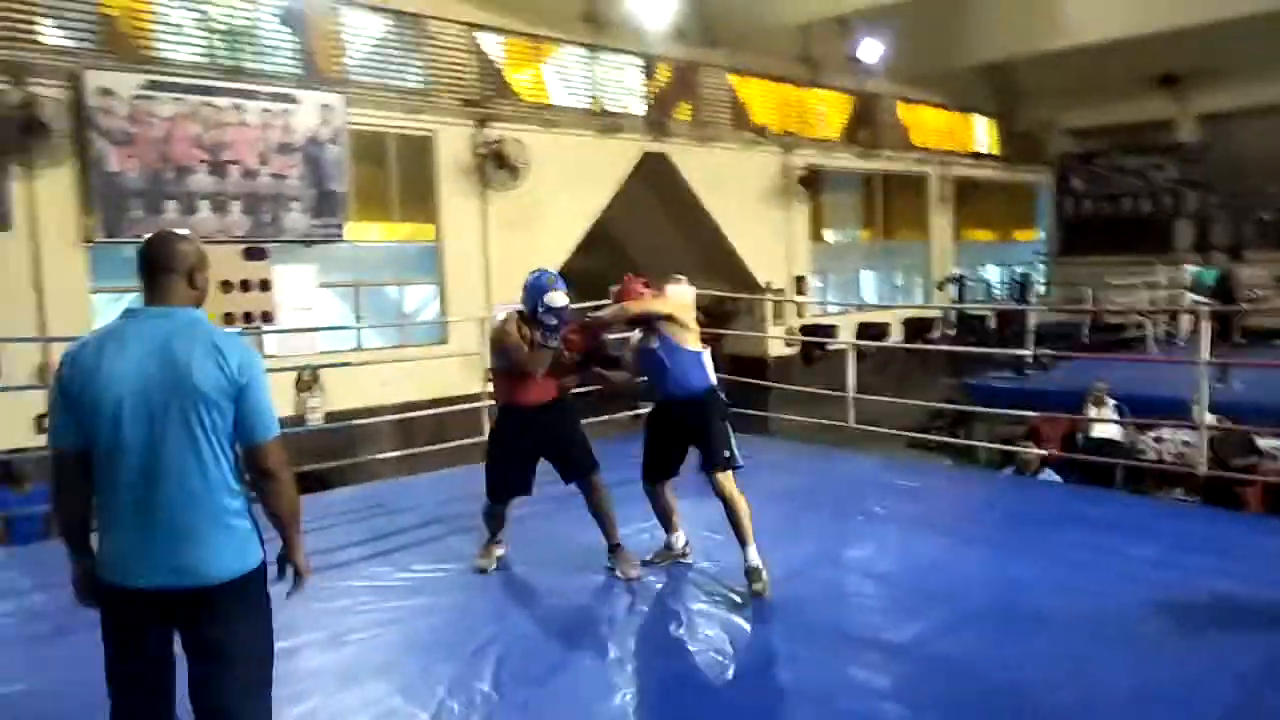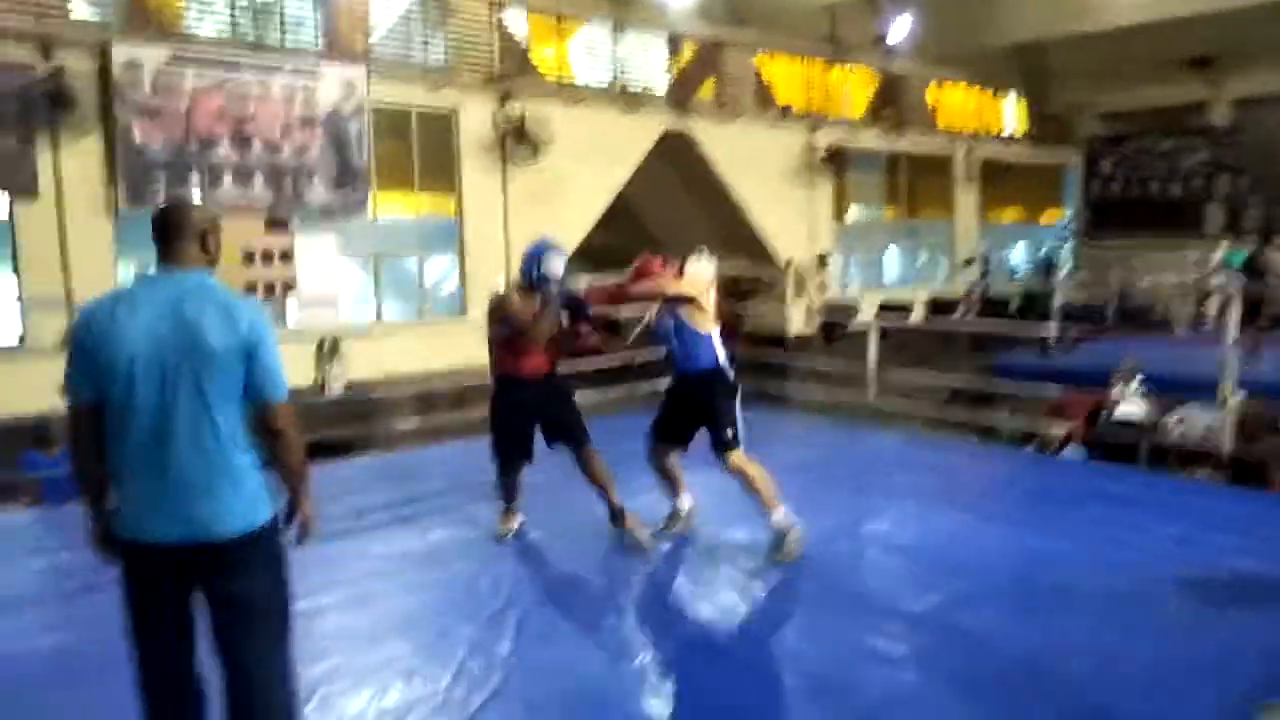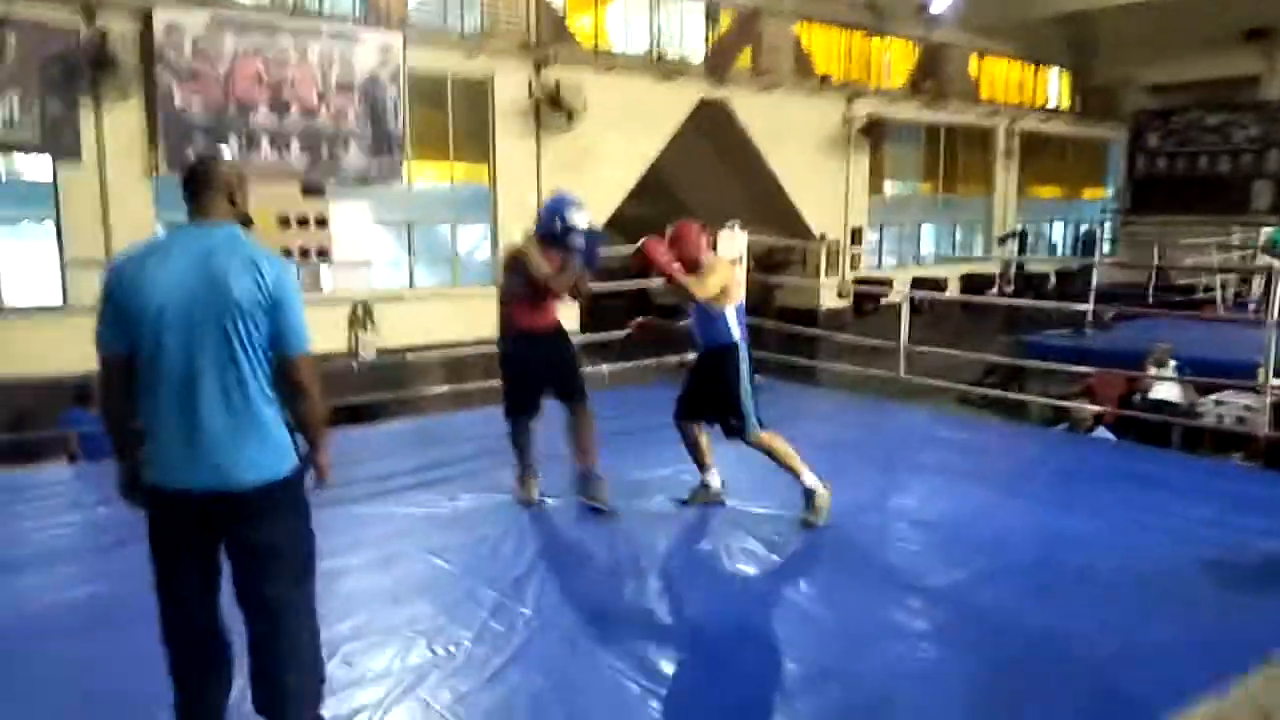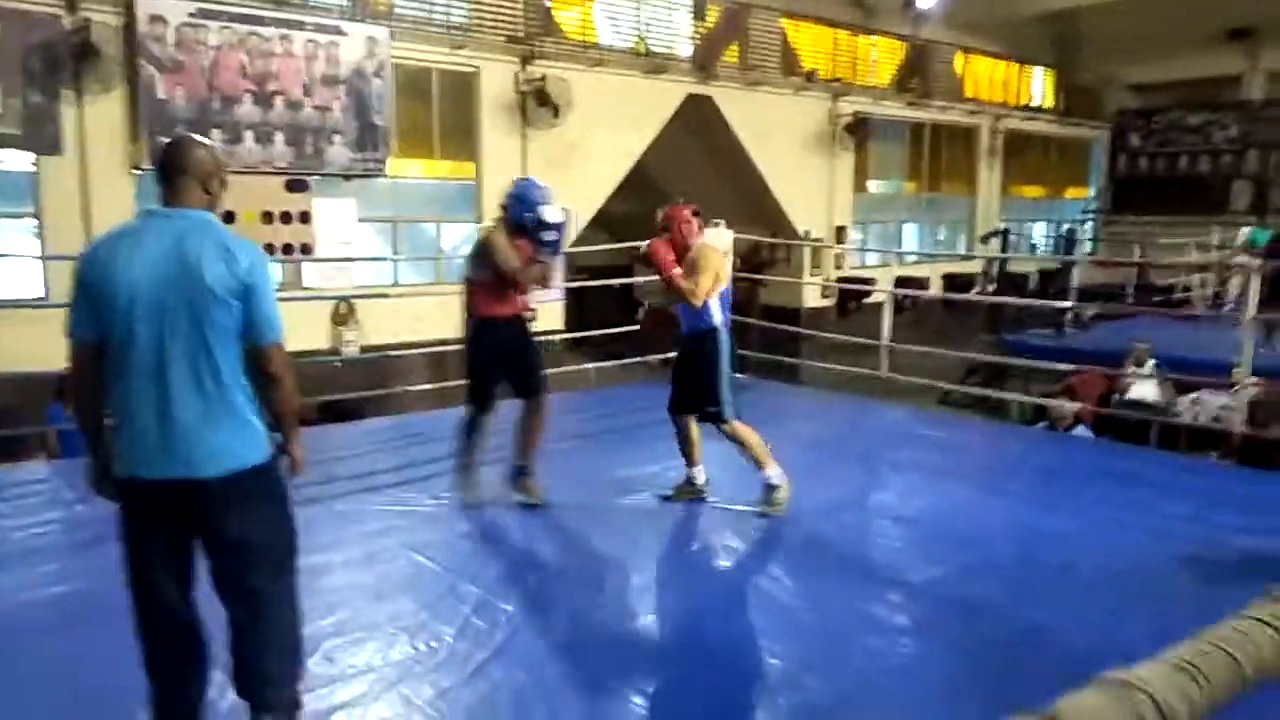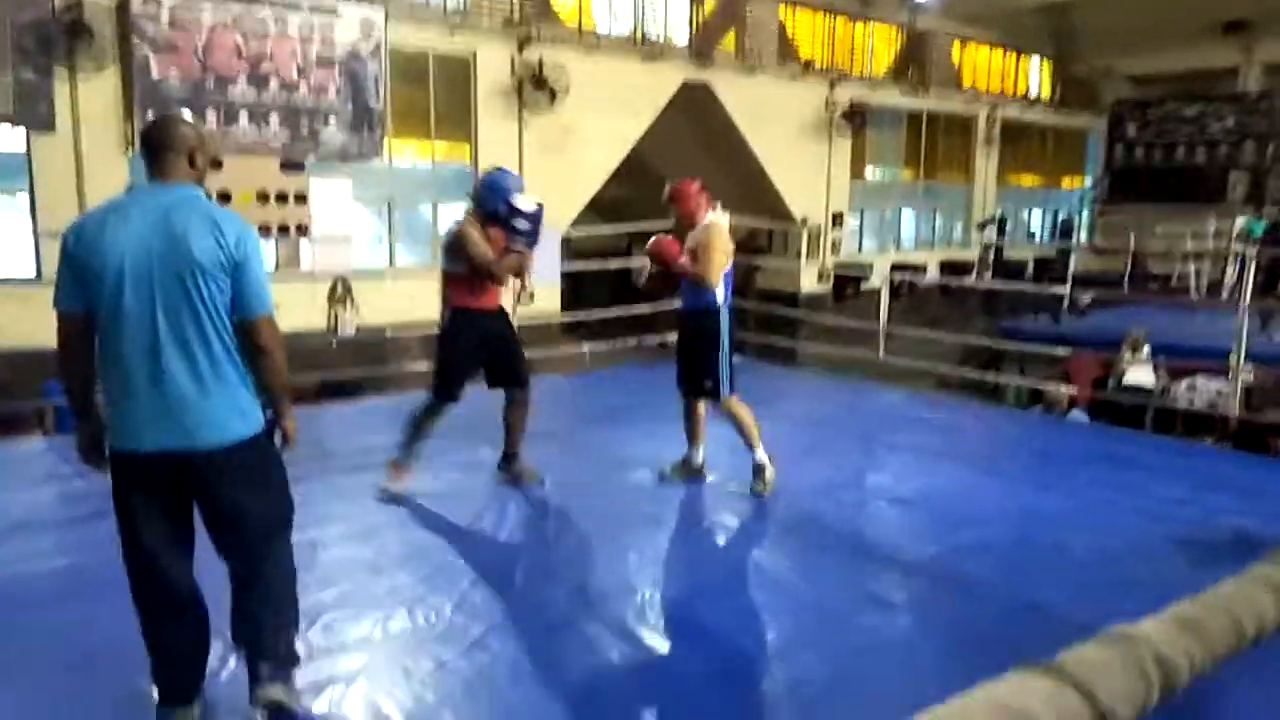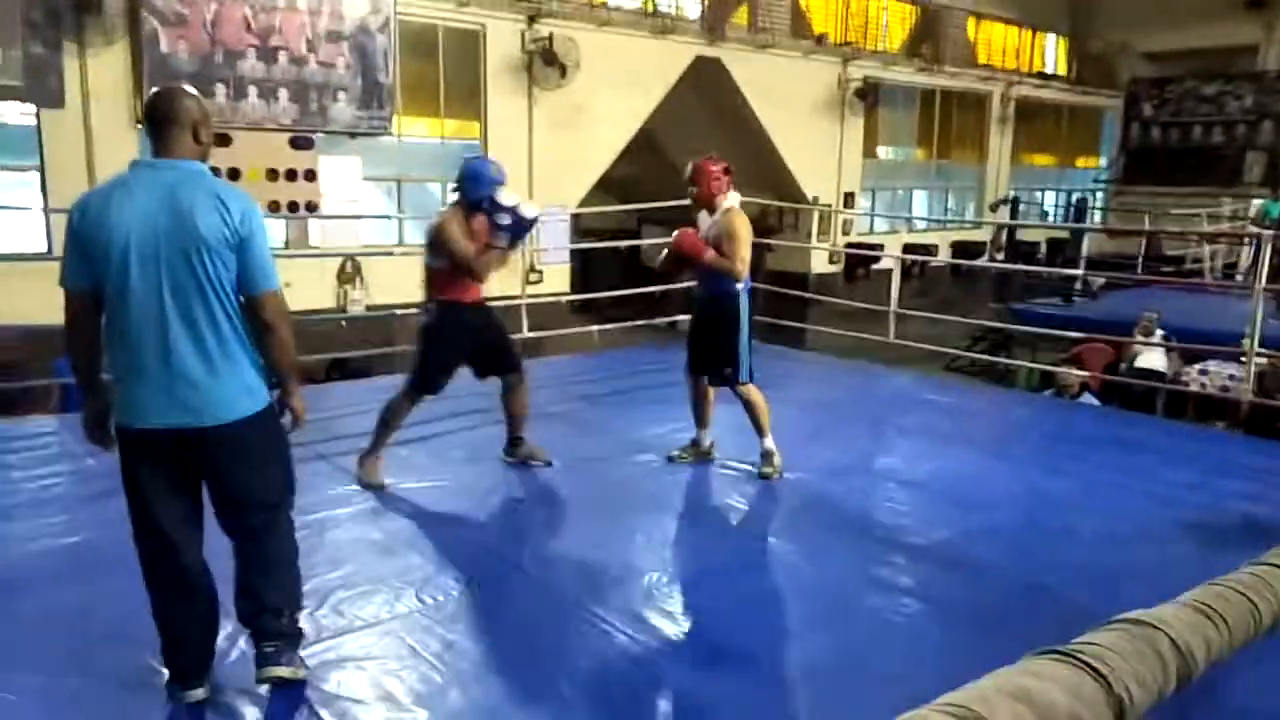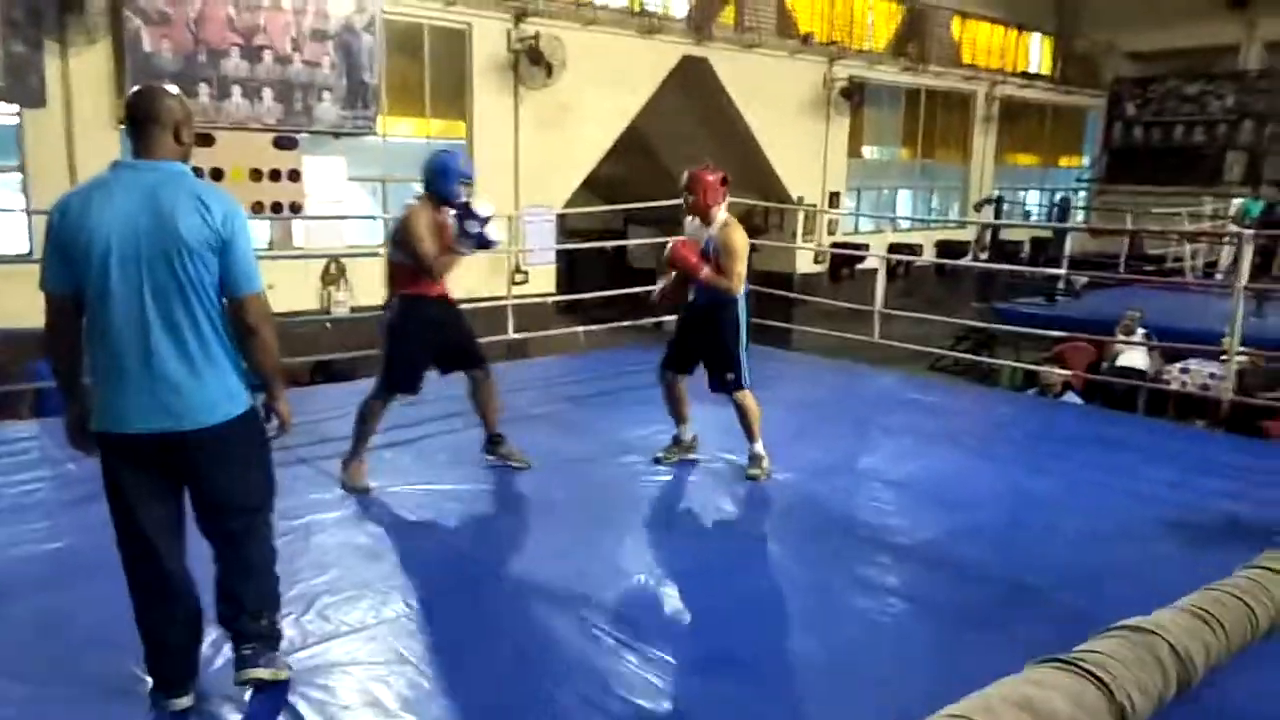
dt=0.1s
person 1, frame 1
left shoulder: (83, 360)
right shoulder: (230, 354)
left elbow: (70, 476)
right elbow: (268, 466)
left wrist: (81, 556)
right wrist: (293, 540)
left hip: (128, 573)
right hip: (223, 566)
person 1, frame 2
left shoulder: (98, 320)
right shoulder: (241, 314)
left elbow: (85, 428)
right elbow: (277, 423)
left wrist: (98, 508)
right wrist: (299, 491)
left hip: (145, 524)
right hip: (238, 517)
left knee: (163, 657)
right knee: (259, 656)
person 1, frame 3
left shoulder: (129, 272)
right shoulder: (267, 269)
left elbow: (115, 378)
right elbow: (299, 374)
left wrist: (127, 454)
right wrist: (317, 442)
left hip: (171, 474)
right hip: (260, 469)
left knee: (187, 613)
right knee: (281, 606)
person 1, frame 4
left shoulder: (102, 258)
right shoulder: (239, 255)
left elbow: (86, 368)
right elbow: (271, 364)
left wrist: (99, 445)
right wrist: (290, 433)
left hip: (143, 464)
right hip: (236, 458)
left knee: (162, 600)
right knee: (263, 587)
person 1, frame 5
left shoulder: (87, 233)
right shoulder: (227, 229)
left elbow: (73, 342)
right elbow: (261, 337)
left wrist: (86, 418)
right wrist: (283, 407)
left hip: (137, 437)
right hip: (228, 431)
left knee: (159, 574)
right knee: (262, 554)
person 1, frame 6
left shoulder: (94, 209)
right shoulder: (232, 205)
left elbow: (80, 318)
right elbow: (267, 312)
left wrist: (92, 394)
right wrist: (291, 384)
left hip: (143, 413)
right hip: (235, 406)
left knee: (169, 548)
right knee: (264, 528)
left ankle: (189, 677)
right ankle: (277, 647)
person 1, frame 7
left shoulder: (73, 211)
right shoulder: (214, 207)
left elbow: (61, 321)
right elbow: (250, 316)
left wrist: (74, 398)
right wrist: (276, 389)
left hip: (124, 417)
right hip: (216, 410)
left knee: (151, 554)
right knee: (243, 533)
left ankle: (173, 683)
right ankle: (257, 650)
person 2, frame 1
left shoulder: (551, 326)
right shoulder: (507, 330)
left elbow: (564, 367)
right elbow: (532, 369)
right wrist: (550, 333)
left hip: (553, 411)
right hip: (517, 419)
left knee: (591, 480)
right knee: (499, 496)
left ankle: (616, 549)
right ankle: (493, 543)
person 2, frame 2
left shoulder: (549, 297)
right shoulder: (507, 301)
left elbow: (557, 342)
right elbow: (534, 336)
right wrist: (549, 304)
left hip: (547, 382)
right hip: (514, 390)
left knee: (582, 448)
right knee: (510, 462)
left ankle: (618, 514)
right ankle: (511, 510)
person 2, frame 3
left shoulder: (561, 250)
right shoulder: (526, 252)
left elbow: (578, 292)
right elbow: (554, 287)
left wrist: (583, 258)
right wrist: (576, 255)
left hip: (550, 334)
right hip: (522, 339)
left knee: (578, 404)
right knee: (521, 416)
left ankle: (588, 478)
right ankle: (527, 475)
person 2, frame 4
left shoulder: (526, 237)
right shoulder: (493, 240)
left elbow: (543, 281)
right elbow: (523, 280)
left wrist: (551, 245)
right wrist: (544, 249)
left hip: (515, 324)
right hip: (488, 330)
left knee: (535, 401)
right knee: (480, 408)
left ankle: (522, 473)
right ankle: (466, 471)
person 2, frame 5
left shoulder: (501, 228)
right shoulder: (467, 232)
left elbow: (519, 272)
right elbow: (499, 272)
left wrist: (525, 236)
right wrist: (518, 235)
left hip: (493, 316)
right hip: (464, 321)
left knee: (520, 390)
right knee: (441, 400)
left ankle: (511, 460)
right ankle: (401, 463)
person 2, frame 6
left shoulder: (482, 217)
right shoulder: (450, 224)
left elbow: (495, 262)
right elbow: (479, 270)
left wrist: (514, 235)
right wrist: (502, 234)
left hip: (475, 308)
right hip: (448, 314)
left knee: (514, 375)
right knee: (415, 391)
left ankle: (516, 443)
right ankle: (371, 455)
person 2, frame 7
left shoulder: (444, 213)
right shoulder: (416, 218)
right elbow: (434, 269)
left wrist: (474, 237)
right wrist: (462, 238)
left hip: (440, 304)
right hip: (413, 310)
left knee: (479, 370)
right knee: (388, 389)
left ankle: (495, 442)
right ankle: (354, 458)
person 3, frame 1
left shoulder: (671, 310)
right shoulder: (641, 343)
left elbow: (628, 310)
right elbow: (622, 376)
left wrist: (592, 320)
left hip: (703, 405)
right hip: (669, 410)
left knee: (722, 483)
right knee: (652, 481)
left ankle: (754, 563)
right ankle: (676, 544)
person 3, frame 2
left shoulder: (691, 290)
right shoulder: (662, 309)
left elbow: (656, 286)
left wrist: (608, 291)
left hip: (713, 380)
right hip: (686, 384)
left knee: (731, 458)
right knee: (660, 445)
left ankle: (783, 523)
right ankle: (682, 508)
person 3, frame 3
left shoulder: (720, 267)
right shoulder: (695, 277)
left elbow: (697, 292)
right elbow: (694, 321)
left wrist: (668, 268)
right wrist: (652, 324)
left hip: (730, 356)
right hip: (709, 357)
left knee: (752, 434)
right knee: (686, 420)
left ankle: (813, 487)
right ankle: (711, 485)
person 3, frame 4
left shoulder: (706, 256)
right shoulder: (688, 259)
left elbow: (695, 297)
left wrist: (670, 270)
left hip: (711, 343)
right hip: (691, 343)
left knee: (725, 422)
right knee: (680, 413)
left ankle: (775, 480)
right ankle: (695, 481)
person 3, frame 5
left shoulder: (713, 233)
right shoulder: (691, 235)
left elbow: (711, 279)
left wrist: (678, 261)
right wrist: (664, 268)
left hip: (712, 320)
right hip: (692, 318)
left knee: (724, 398)
right knee: (691, 394)
left ankle: (762, 462)
right ankle: (694, 460)
person 3, frame 6
left shoulder: (734, 221)
right shoulder: (707, 217)
left elbow: (738, 270)
left wrist: (702, 254)
right wrist: (676, 258)
left hip: (730, 305)
right hip: (707, 303)
left knee: (740, 383)
right knee: (698, 376)
left ankle: (769, 449)
right ankle: (702, 443)
person 3, frame 7
left shoulder: (731, 233)
right shoulder: (697, 226)
left elbow: (734, 286)
left wrist: (698, 270)
right wrist: (673, 283)
left hip: (725, 314)
right hip: (698, 309)
left knee: (736, 389)
right knee: (670, 373)
left ankle: (758, 453)
right ankle: (685, 439)
